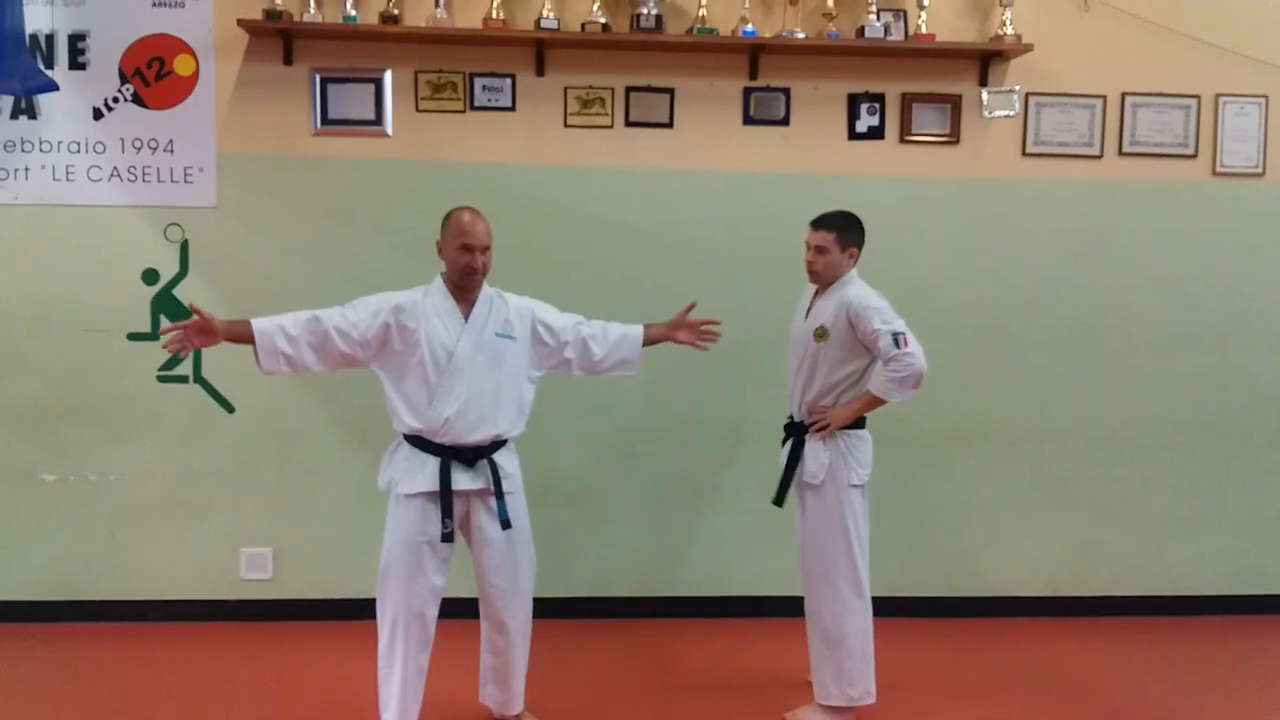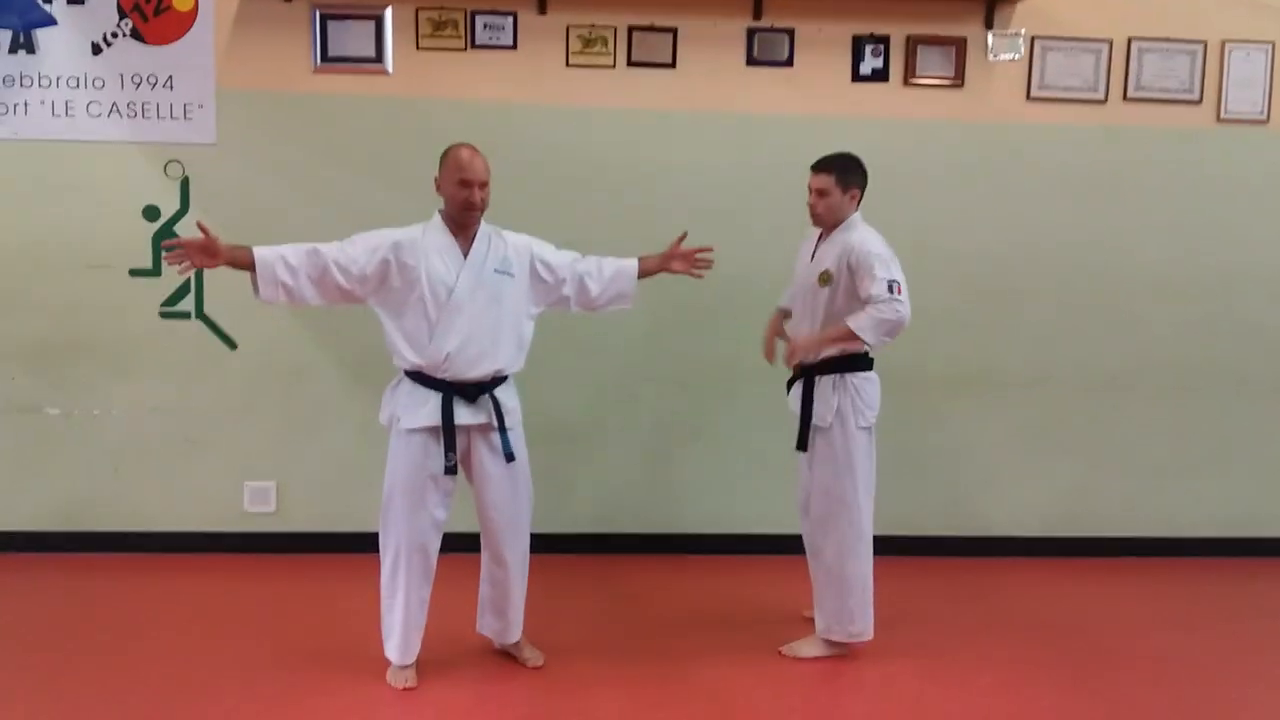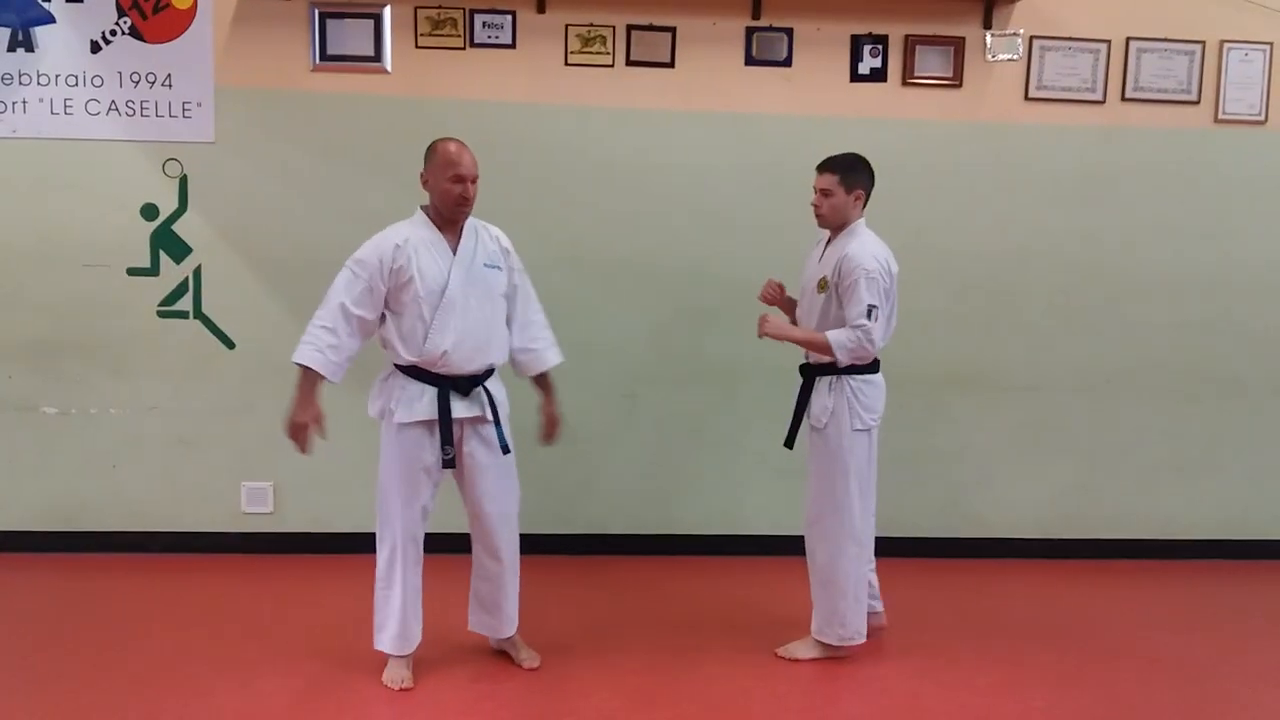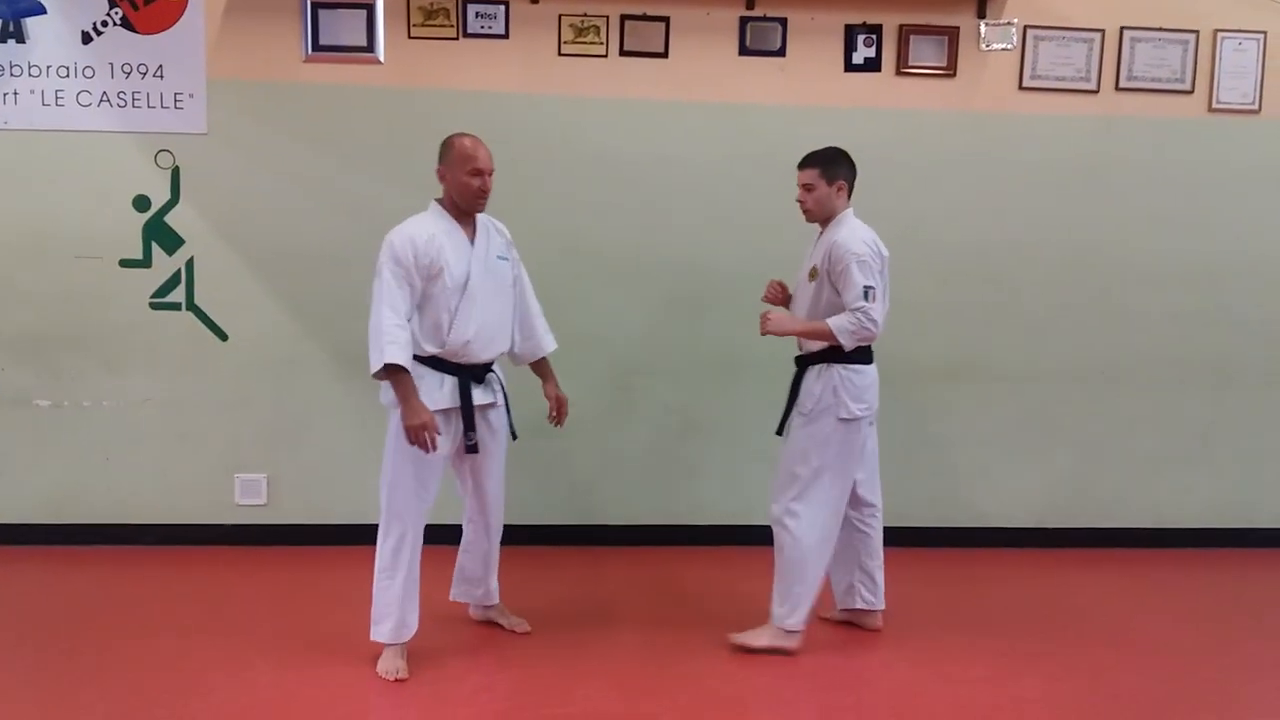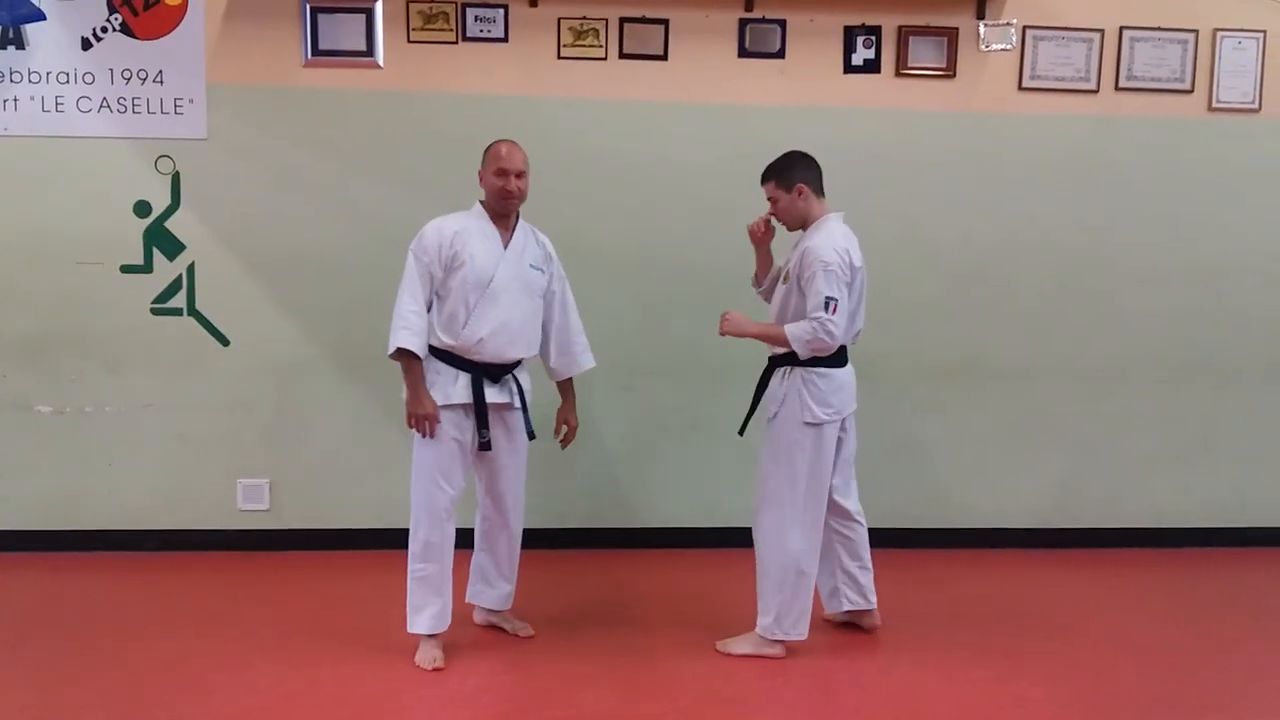
dt=0.5s
person 1, frame 1
left shoulder: (522, 316)
right shoulder: (397, 313)
left elbow: (592, 339)
right elbow: (317, 332)
left wrist: (664, 332)
right wrist: (226, 331)
left hip: (494, 473)
right hip: (423, 474)
left knee: (509, 595)
right knee: (407, 599)
person 1, frame 2
left shoulder: (521, 253)
right shoulder: (397, 250)
left elbow: (587, 275)
right elbow: (317, 265)
left wrist: (661, 263)
right wrist: (225, 256)
left hip: (493, 409)
right hip: (424, 410)
left knee: (509, 527)
right knee: (410, 532)
left ankle: (507, 632)
right ankle: (402, 653)
person 1, frame 3
left shoulder: (496, 244)
right shoulder: (389, 247)
left elbow: (525, 320)
right elbow: (340, 322)
left wrist: (548, 393)
right wrist: (306, 397)
left hip: (482, 399)
right hip: (414, 402)
left knee: (498, 523)
right knee: (402, 525)
left ankle: (503, 631)
right ankle: (399, 648)
person 1, frame 4
left shoulder: (498, 236)
right shoulder: (410, 239)
left elbow: (522, 313)
right elbow: (389, 325)
left wrist: (549, 380)
right wrist: (410, 403)
left hip: (485, 389)
right hip: (429, 390)
left knee: (488, 506)
right knee: (405, 512)
left ankle: (481, 598)
right ankle: (394, 636)
person 1, frame 5
left shoulder: (540, 249)
right shoulder: (442, 235)
left elbow: (560, 326)
right elbow: (411, 313)
left wrist: (569, 400)
right wrist: (416, 389)
left hip: (507, 390)
right hip: (447, 386)
left knee: (506, 504)
right knee: (435, 506)
left ankle: (490, 604)
right ankle: (430, 627)
person 2, frame 1
left shoulder: (859, 303)
right shoulder: (814, 295)
left elbow: (909, 364)
left wrist: (850, 410)
right wrist: (811, 410)
left hip: (835, 449)
right hip: (810, 445)
left knee: (836, 572)
right knee: (821, 568)
right ankle: (838, 670)
person 2, frame 2
left shoulder: (863, 247)
right shoulder: (817, 240)
left elbow: (892, 312)
left wrist: (819, 339)
right wrist: (776, 323)
left hip: (844, 388)
right hip: (815, 386)
left knee: (840, 509)
right knee: (818, 506)
left ankle: (841, 629)
right ankle: (840, 607)
person 2, frame 3
left shoulder: (863, 257)
right shoulder: (828, 246)
left elbow: (862, 342)
left wrist: (788, 331)
right wrist: (787, 303)
left hip: (848, 393)
right hip: (833, 390)
left knee: (836, 515)
right knee: (846, 510)
left ankle: (837, 632)
right ankle: (864, 608)
person 2, frame 4
left shoulder: (851, 243)
right shoulder: (833, 239)
left elbow: (865, 321)
left wrist: (792, 325)
right wrist: (791, 301)
left hip: (836, 382)
right hip: (839, 380)
left knee: (799, 503)
right knee: (855, 497)
left ankle: (786, 623)
right ankle: (864, 604)
person 2, frame 5
left shoulder: (822, 249)
right shoulder: (826, 237)
left elbow: (822, 333)
right elbow: (777, 295)
left wrist: (748, 328)
right wrist: (762, 251)
left hip: (807, 387)
right hip: (826, 383)
left knee: (786, 510)
right knee: (835, 499)
left ankle: (774, 631)
right ankle: (858, 604)
